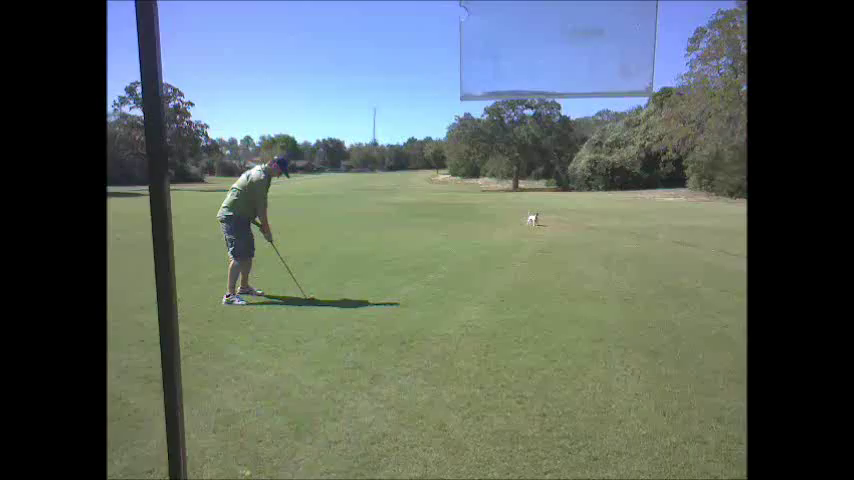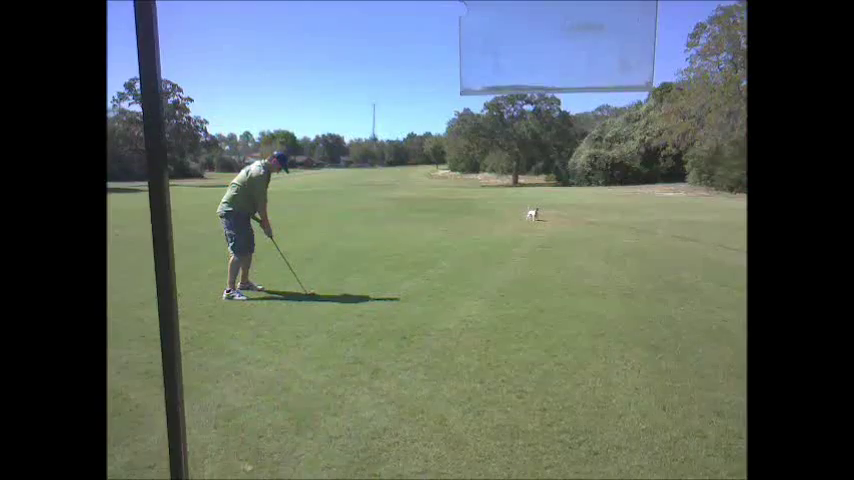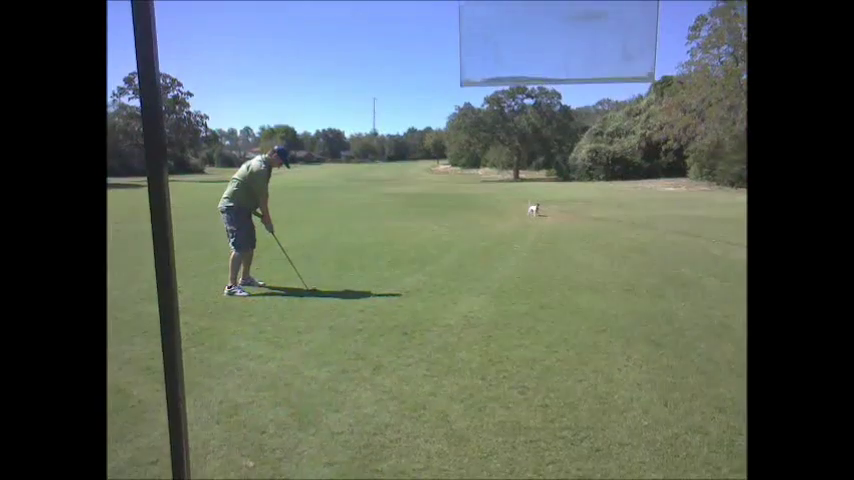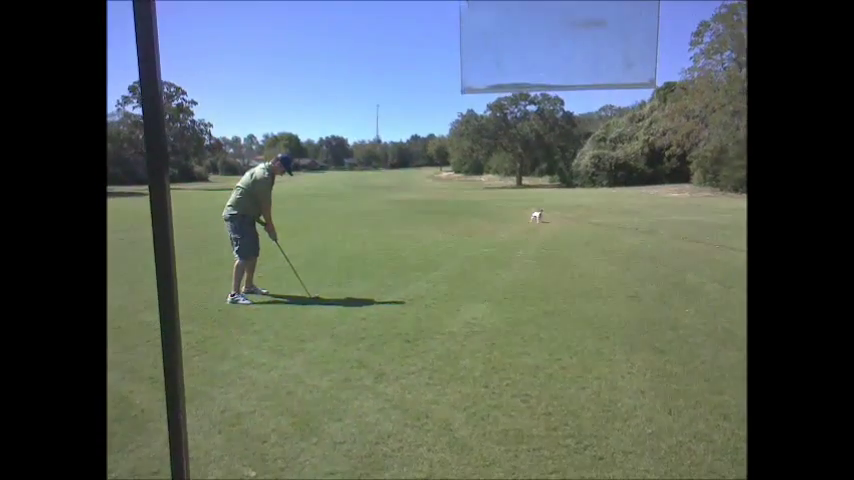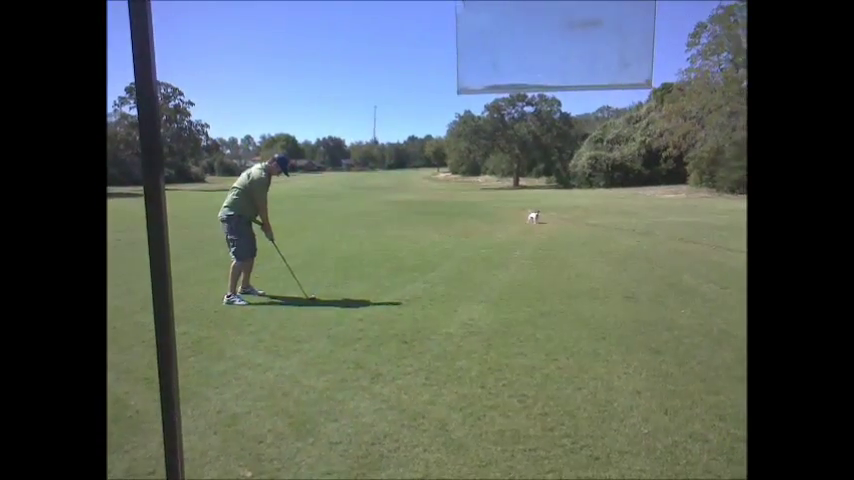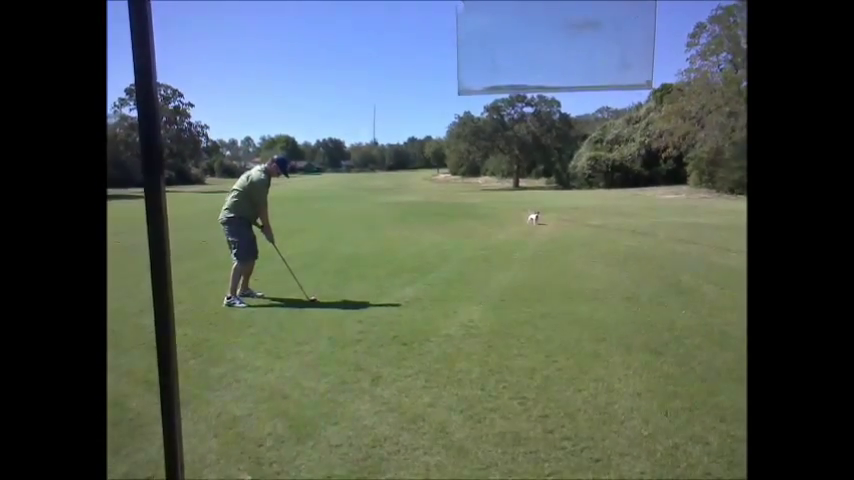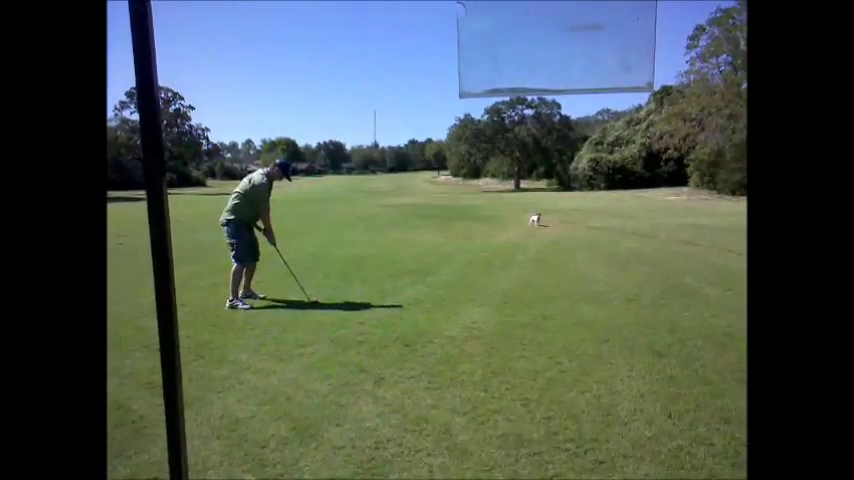
dt=0.2s
person 1, frame 1
left shoulder: (260, 173)
right shoulder: (260, 177)
left elbow: (259, 205)
right elbow: (260, 207)
left wrist: (264, 226)
right wrist: (266, 229)
left hip: (239, 216)
right hip: (232, 217)
left knee: (248, 253)
right knee: (238, 256)
left ankle: (244, 287)
right ankle: (229, 295)
person 1, frame 2
left shoulder: (260, 168)
right shoulder: (260, 173)
left elbow: (259, 200)
right elbow: (260, 202)
left wrist: (263, 221)
right wrist: (266, 224)
left hip: (239, 212)
right hip: (232, 212)
left knee: (248, 249)
right knee: (238, 251)
left ankle: (244, 282)
right ankle: (230, 290)
person 1, frame 3
left shoulder: (260, 163)
right shoulder: (260, 168)
left elbow: (260, 195)
right elbow: (261, 196)
left wrist: (264, 216)
right wrist: (267, 219)
left hip: (240, 207)
right hip: (233, 207)
left knee: (249, 244)
right knee: (239, 247)
left ankle: (245, 278)
right ankle: (231, 286)
person 1, frame 4
left shoulder: (263, 171)
right shoulder: (263, 176)
left elbow: (263, 203)
right elbow: (265, 204)
left wrist: (267, 224)
right wrist: (270, 227)
left hip: (244, 215)
right hip: (237, 215)
left knee: (252, 252)
right knee: (243, 255)
left ankle: (248, 286)
right ankle: (234, 294)
person 1, frame 5
left shoulder: (259, 171)
right shoulder: (260, 176)
left elbow: (258, 203)
right elbow: (261, 205)
left wrist: (264, 225)
right wrist: (267, 227)
left hip: (240, 216)
right hip: (233, 216)
left knee: (250, 253)
right knee: (240, 256)
left ankle: (245, 286)
right ankle: (230, 295)
person 1, frame 6
left shoulder: (260, 174)
right shoulder: (260, 178)
left elbow: (259, 205)
right elbow: (261, 207)
left wrist: (264, 226)
right wrist: (267, 229)
left hip: (241, 218)
right hip: (233, 218)
left knee: (251, 255)
right knee: (242, 257)
left ankle: (243, 289)
right ankle: (231, 297)
person 1, frame 7
left shoulder: (263, 177)
right shoulder: (261, 182)
left elbow: (262, 209)
right elbow: (263, 210)
left wrist: (266, 229)
right wrist: (270, 232)
left hip: (243, 221)
right hip: (234, 221)
left knee: (252, 257)
right knee: (241, 260)
left ankle: (246, 290)
right ankle: (233, 299)
